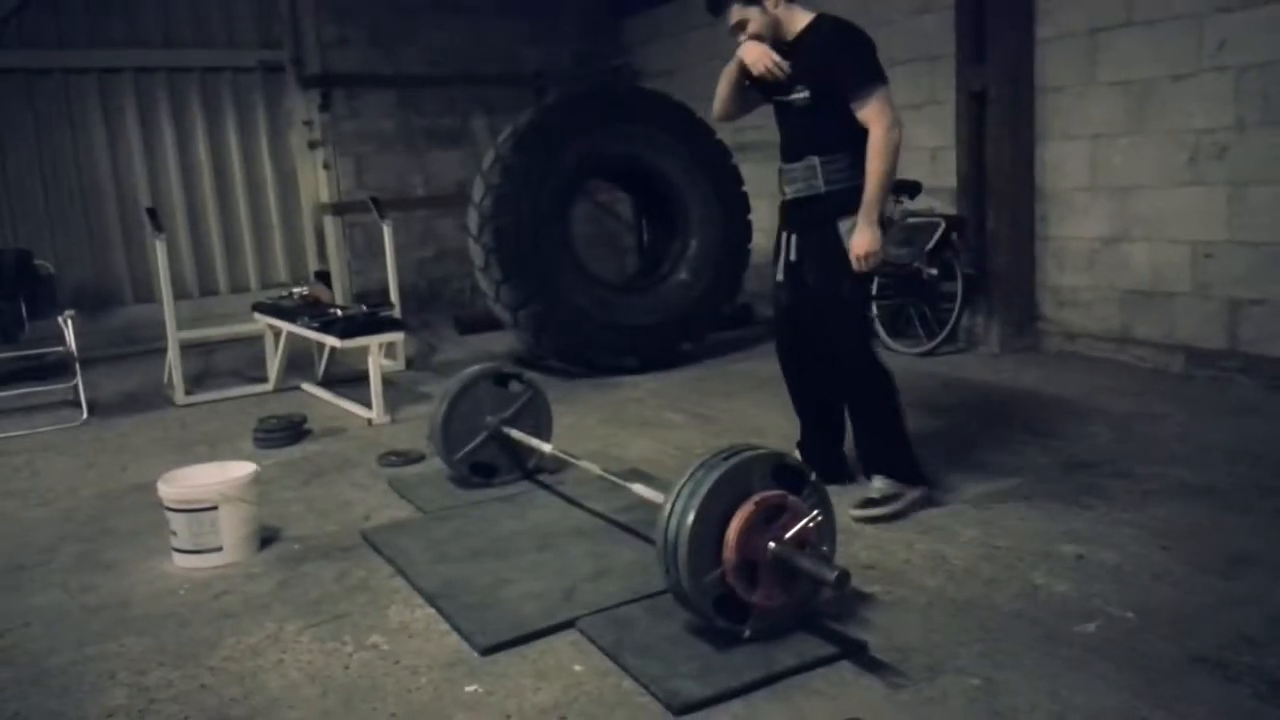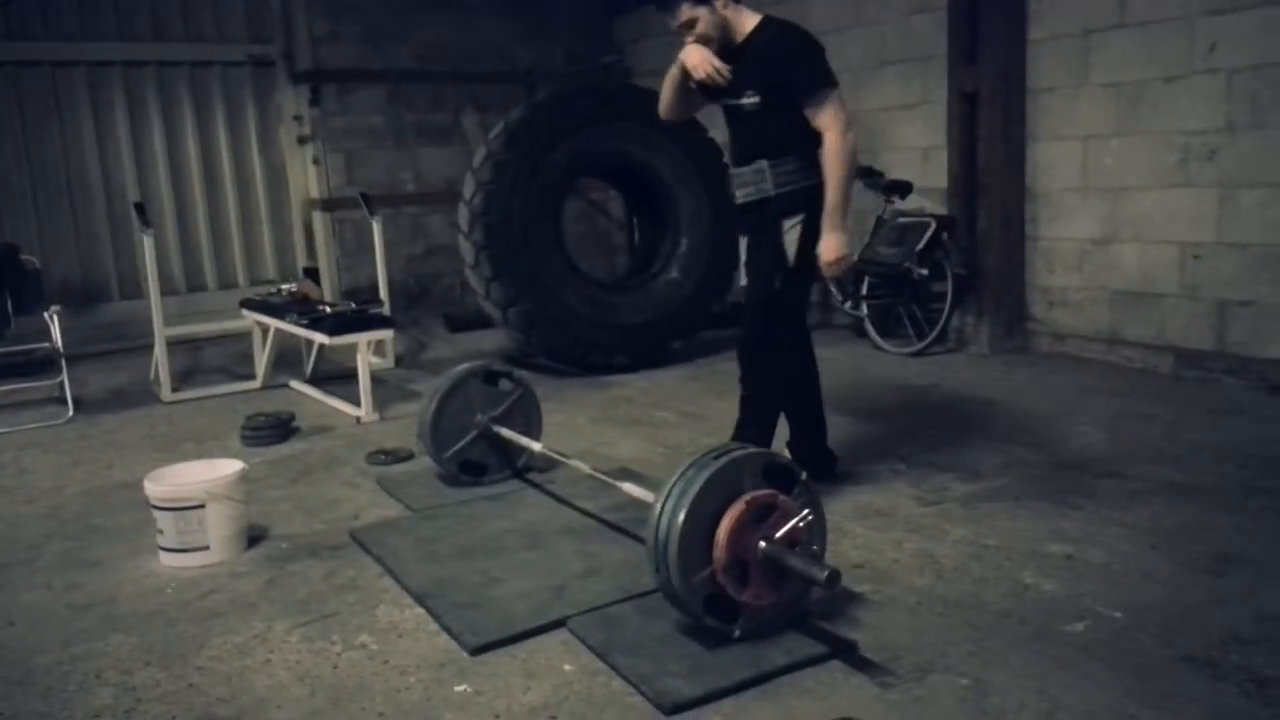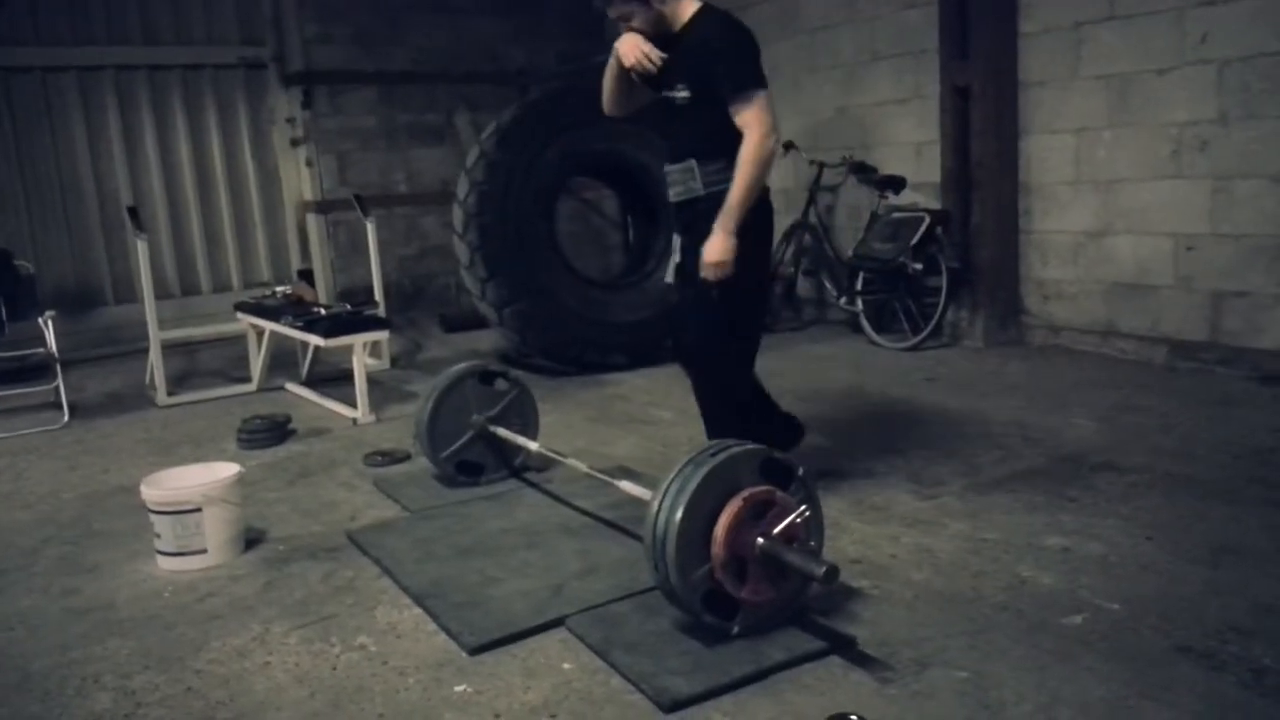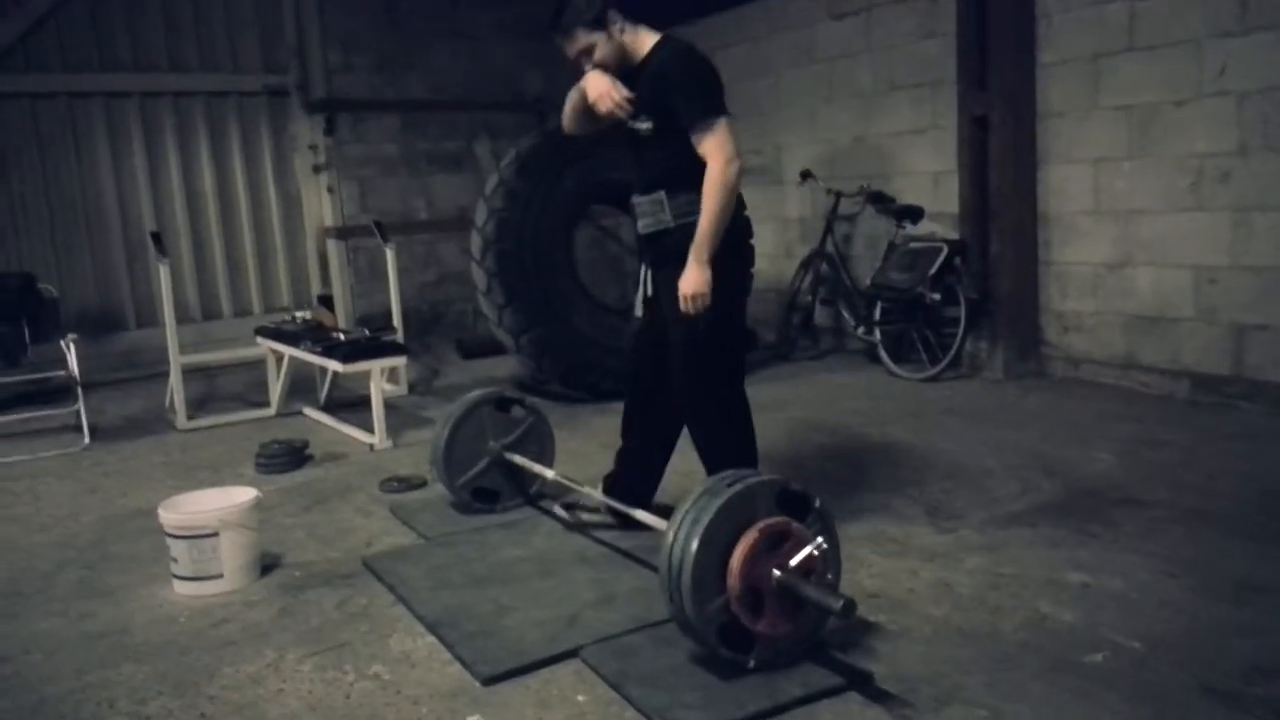
dt=0.4s
person 1, frame 1
right shoulder: (775, 59)
left elbow: (884, 128)
right elbow: (724, 111)
left wrist: (868, 222)
right wrist: (740, 59)
left hip: (840, 218)
right hip: (798, 218)
left knee: (842, 346)
right knee: (795, 343)
left ankle: (897, 473)
right ankle: (821, 456)
person 1, frame 2
left shoulder: (785, 44)
right shoulder: (723, 57)
left elbow: (837, 132)
right elbow: (670, 112)
left wrist: (833, 226)
right wrist: (683, 61)
left hip: (794, 217)
right hip: (758, 218)
left knee: (763, 342)
right knee: (786, 343)
right ankle: (814, 461)
person 1, frame 3
left shoulder: (719, 37)
right shoulder: (666, 44)
left elbow: (761, 135)
right elbow: (616, 106)
left wrist: (725, 230)
right wrist: (621, 51)
left hip: (728, 220)
right hip: (692, 219)
left knee: (716, 353)
right knee: (693, 347)
right ankle: (775, 432)
person 1, frame 4
left shoulder: (678, 67)
right shoulder: (630, 75)
left elbow: (724, 162)
right elbow: (574, 125)
left wrist: (699, 262)
right wrist: (589, 82)
left hip: (698, 255)
right hip: (661, 252)
left knee: (707, 389)
right knee: (648, 382)
right ankle: (626, 495)
